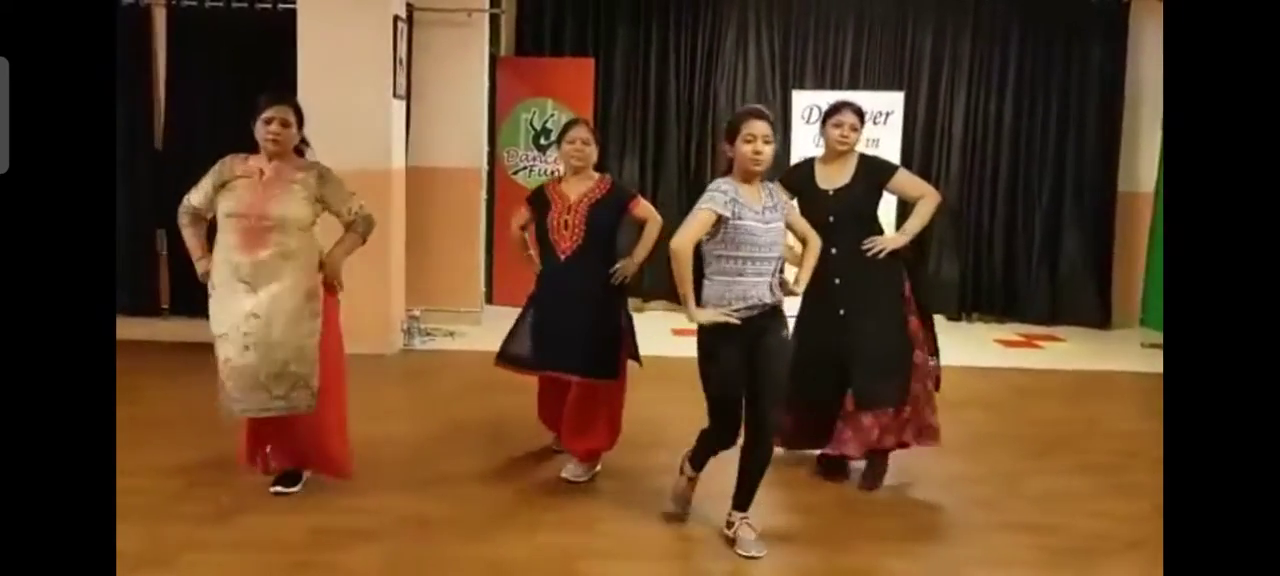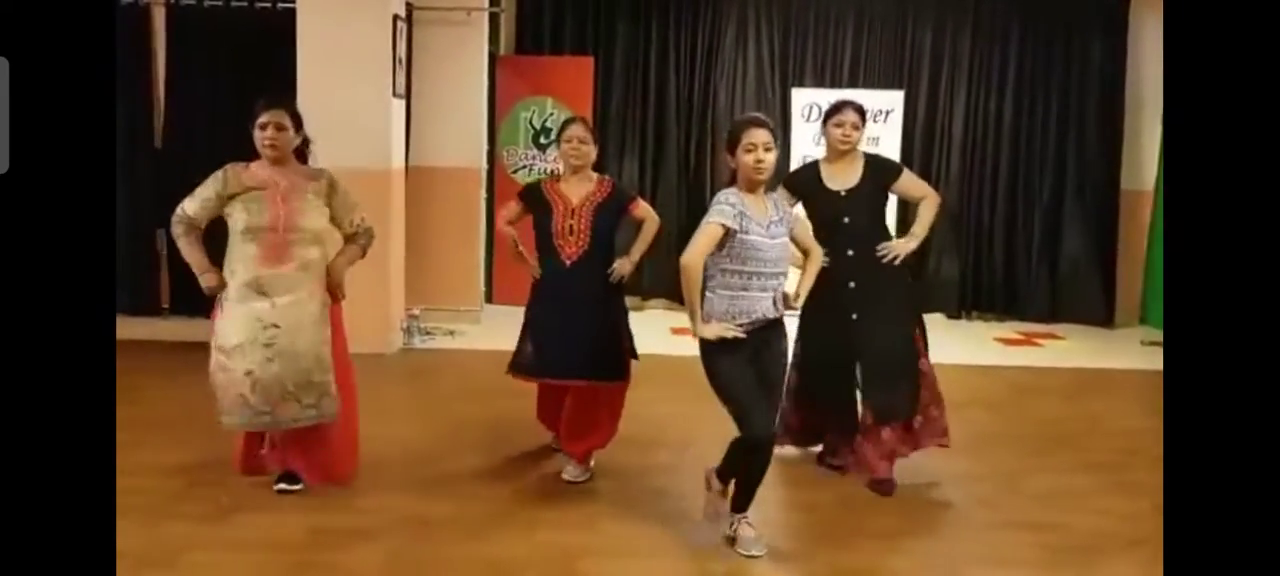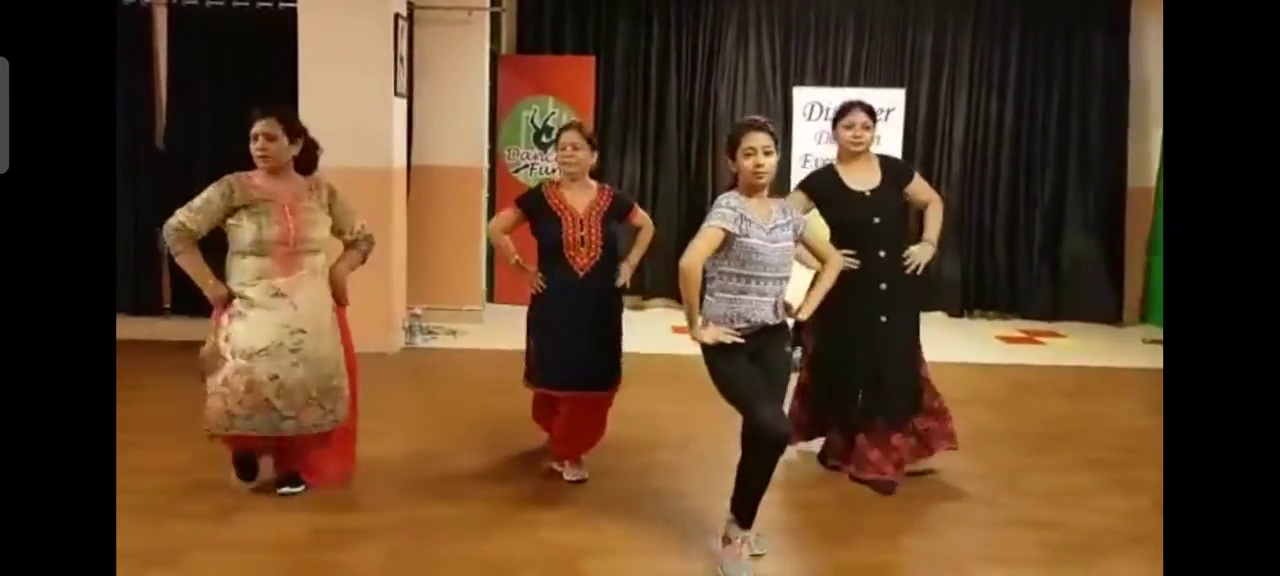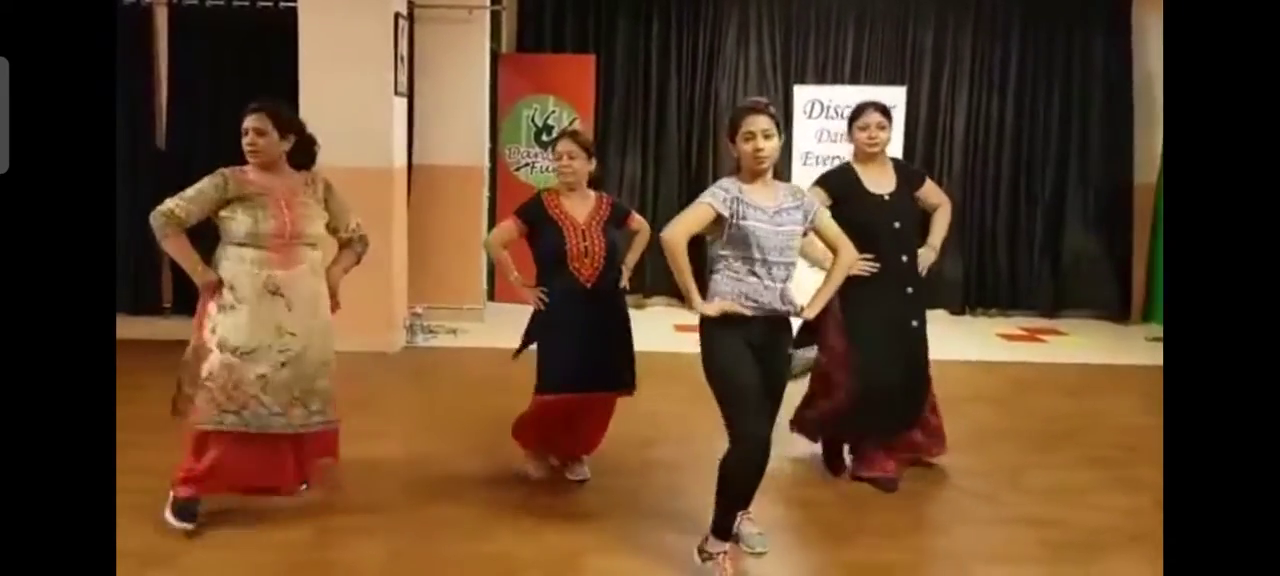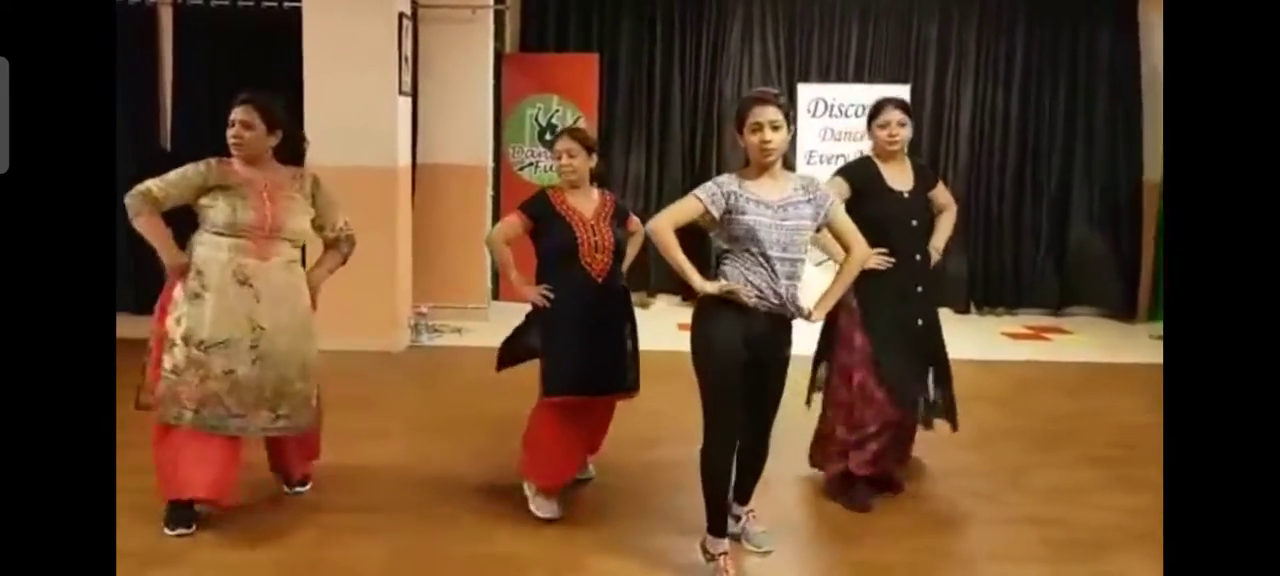
dt=0.2s
person 1, frame 1
left shoulder: (775, 196)
right shoulder: (721, 193)
left elbow: (812, 240)
right elbow: (679, 245)
left wrist: (799, 283)
right wrist: (693, 309)
left hip: (771, 324)
right hip: (725, 328)
left knee: (764, 427)
right knee: (725, 427)
left ankle: (739, 517)
right ankle: (690, 468)
person 1, frame 2
left shoulder: (779, 208)
right shoulder: (728, 204)
left elbow: (814, 252)
right elbow: (691, 260)
left wrist: (799, 297)
right wrist: (698, 322)
left hip: (770, 335)
right hip: (726, 338)
left knee: (765, 432)
right knee: (758, 431)
left ankle: (738, 516)
right ankle: (719, 481)
person 1, frame 3
left shoulder: (786, 213)
right shoulder: (729, 207)
left elbow: (832, 260)
right elbow: (691, 262)
left wrist: (806, 308)
right wrist: (697, 326)
left hip: (773, 338)
right hip: (729, 342)
left knee: (763, 436)
right knee: (772, 430)
left ankle: (742, 521)
right ankle: (736, 531)
person 1, frame 4
left shoulder: (797, 199)
right shoulder: (727, 193)
left elbow: (845, 253)
right elbow: (672, 235)
left wrist: (813, 306)
right wrist: (698, 301)
left hip: (776, 328)
right hip: (729, 328)
left knee: (761, 434)
right knee: (746, 435)
left ankle: (739, 512)
person 1, frame 5
left shoulder: (810, 192)
right shoulder: (726, 188)
left elbow: (857, 250)
right elbow: (659, 224)
left wrist: (821, 307)
right wrist: (699, 282)
left hip: (776, 326)
right hip: (724, 319)
left knee: (759, 427)
right knee: (722, 430)
left ankle: (741, 506)
person 2, frame 1
left shoulder: (314, 176)
right shoulder: (229, 169)
left elbow: (362, 220)
right elbow: (190, 210)
left wrist: (334, 258)
right wrist: (200, 258)
left hip: (292, 290)
right hip: (235, 291)
left knee: (291, 371)
right knee: (249, 369)
left ankle: (292, 460)
right ankle: (266, 448)
person 2, frame 2
left shoulder: (322, 184)
right shoulder: (232, 178)
left elbow: (362, 232)
right elbow: (183, 220)
left wrist: (337, 266)
right wrist: (205, 271)
left hip: (305, 301)
right hip: (245, 299)
left knee: (300, 378)
right knee: (245, 376)
left ankle: (293, 463)
right ankle: (258, 446)
person 2, frame 3
left shoulder: (322, 192)
right shoulder: (234, 189)
left elbow: (361, 239)
right elbow: (177, 231)
left wrist: (339, 274)
right wrist: (209, 283)
left hip: (310, 310)
right hip: (250, 306)
left knee: (308, 384)
right knee: (243, 380)
left ankle: (296, 466)
right ankle: (245, 443)
person 2, frame 4
left shoulder: (318, 188)
right shoulder: (227, 183)
left elbow: (356, 238)
right elbow: (164, 218)
left wrist: (333, 275)
right wrist: (198, 270)
left hip: (302, 309)
right hip: (238, 307)
left knee: (298, 388)
right knee: (224, 391)
left ankle: (290, 467)
right ankle: (190, 488)
person 2, frame 5
left shoulder: (305, 184)
right shoulder: (210, 173)
left elbow: (343, 238)
right elbow: (140, 198)
left wrist: (316, 275)
right wrist: (170, 253)
left hip: (279, 305)
right hip: (211, 301)
left knee: (286, 385)
right knee: (197, 391)
left ankle: (294, 465)
right ankle: (186, 494)
person 3, frame 1
left shoulder: (874, 169)
right shoulder: (800, 175)
left elbow: (929, 196)
left wrist: (903, 236)
right wrist: (786, 250)
left hip: (873, 280)
right hip: (823, 284)
left knee: (877, 361)
right knee: (822, 366)
left ankle: (875, 449)
right ankle: (833, 447)
person 3, frame 2
left shoulder: (881, 169)
right shoulder: (805, 178)
left elbow: (930, 198)
left wrist: (912, 239)
left hip: (883, 285)
right hip: (830, 287)
left knee: (886, 368)
right knee: (829, 368)
left ankle: (876, 460)
right ankle: (837, 445)
person 3, frame 3
left shoulder: (896, 170)
right shoulder: (822, 182)
left elbow: (933, 202)
left wrist: (928, 245)
right wrist: (815, 259)
left hip: (896, 290)
right hip: (846, 291)
left knee: (894, 373)
right knee: (841, 369)
left ankle: (875, 460)
right ankle: (834, 440)
person 3, frame 4
left shoulder: (908, 174)
right shoulder: (839, 180)
left elbow: (942, 206)
left wrist: (932, 249)
right wrist: (831, 264)
left hip: (906, 294)
right hip: (859, 296)
left knee: (902, 379)
right knee: (861, 380)
left ankle: (876, 459)
right ankle: (833, 431)
person 3, frame 5
left shoulder: (922, 172)
right shoulder: (857, 173)
left elbow: (948, 208)
left wrist: (934, 249)
right wrist: (847, 257)
left hip: (914, 293)
right hip: (870, 293)
left knee: (906, 382)
right knee: (873, 383)
left ankle: (886, 467)
right ankle: (851, 471)
person 4, frame 1
left shoulder: (611, 190)
right shoulder: (545, 193)
left elbow: (654, 219)
right elbow: (517, 227)
left wrist: (634, 261)
right wrist: (534, 258)
left hip: (598, 297)
right hip: (553, 296)
left knee: (593, 374)
right knee: (554, 371)
left ankle: (587, 453)
right ankle: (562, 432)
person 4, frame 2
left shoulder: (610, 191)
right shoulder: (540, 191)
left elbow: (651, 220)
right elbow: (502, 221)
left wrist: (630, 260)
right wrist: (526, 257)
left hip: (599, 298)
right hip: (552, 297)
left knee: (595, 375)
right knee: (554, 373)
left ankle: (580, 450)
right ankle: (562, 434)
person 4, frame 3
left shoulder: (611, 199)
right shoulder: (539, 197)
left elbow: (647, 226)
right elbow: (496, 229)
left wrist: (628, 266)
right wrist: (522, 267)
left hip: (600, 307)
right hip: (556, 306)
left knee: (594, 384)
right knee: (554, 380)
left ankle: (572, 452)
right ankle: (557, 442)
person 4, frame 4
left shoulder: (610, 205)
right shoulder: (539, 205)
left elbow: (643, 230)
right elbow: (494, 242)
left wrist: (626, 269)
right wrist: (521, 285)
left hip: (606, 314)
right hip: (560, 315)
left knee: (599, 392)
right knee: (558, 392)
left ankle: (574, 453)
right ankle: (537, 444)
person 4, frame 5
left shoulder: (612, 203)
right shoulder: (543, 203)
left elbow: (638, 231)
right elbow: (496, 238)
left wrist: (622, 268)
right wrist: (522, 284)
left hip: (609, 315)
right hip: (562, 315)
left knee: (601, 393)
right knee: (560, 397)
left ankle: (581, 455)
right ankle: (541, 482)
